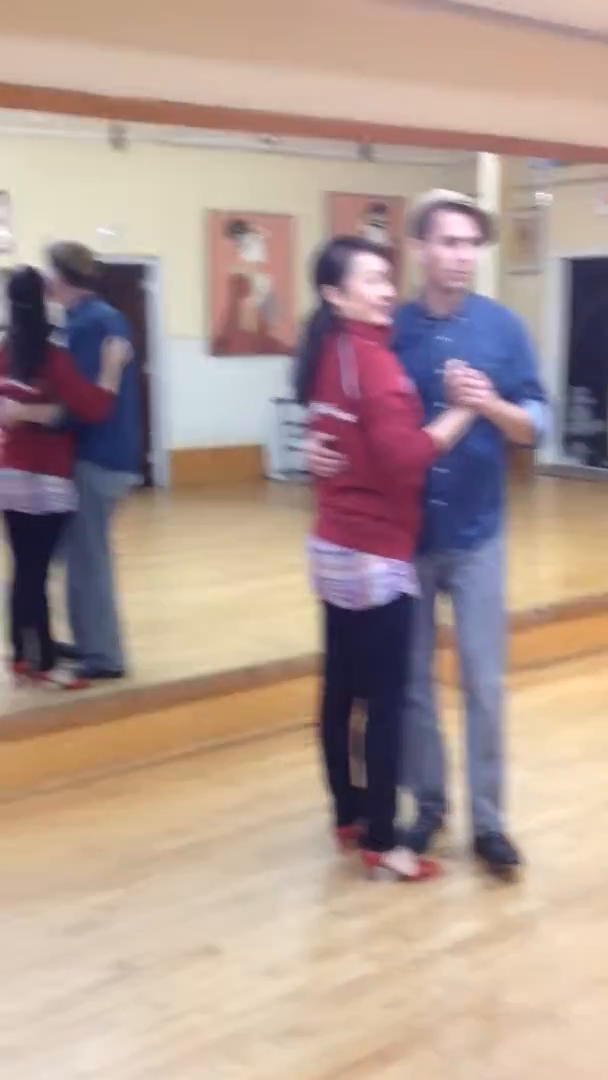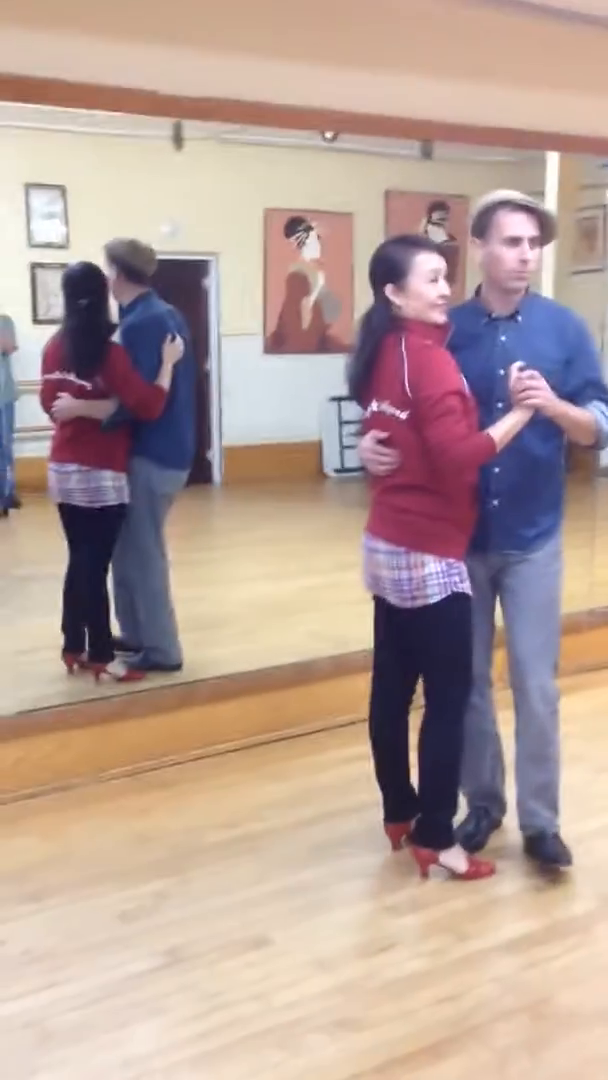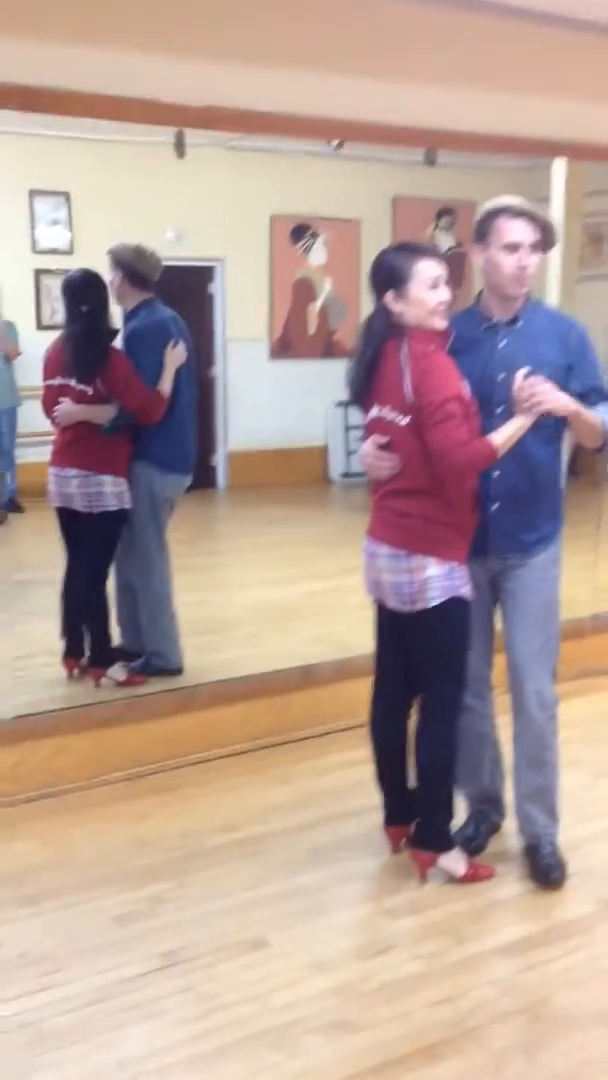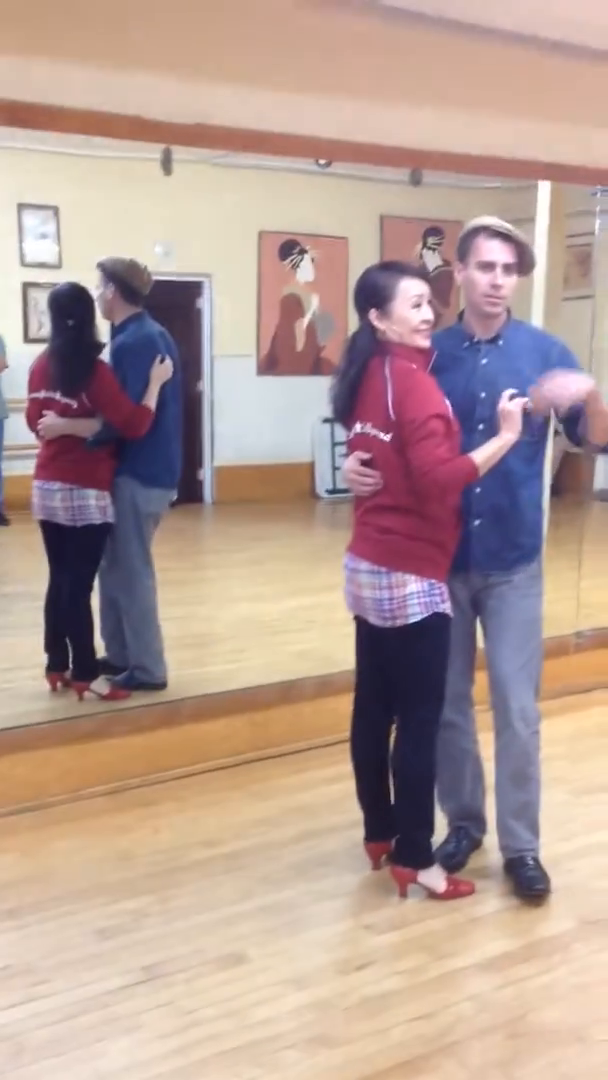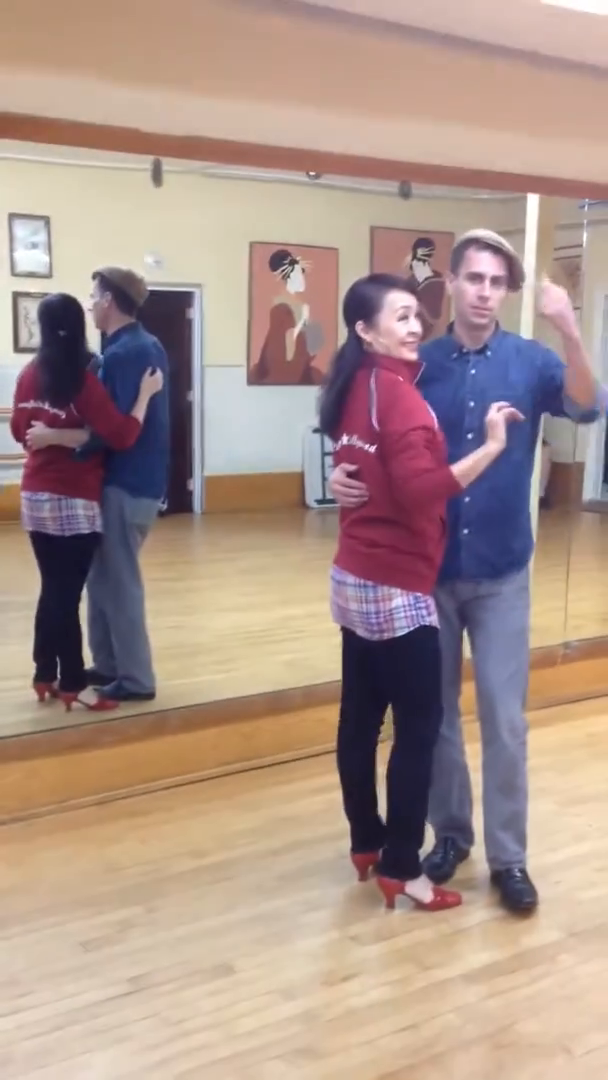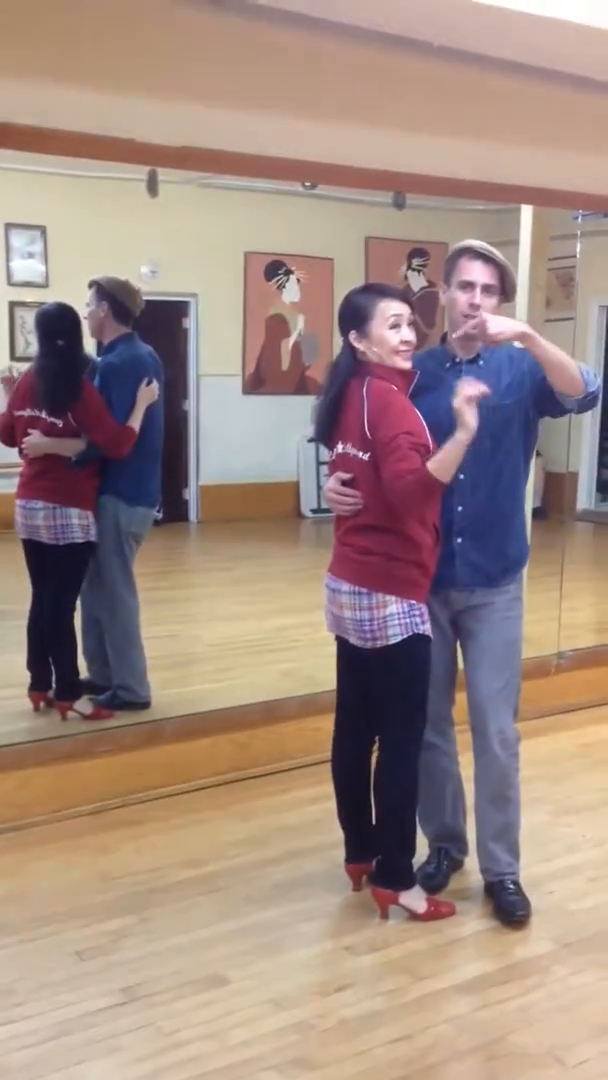
dt=0.2s
person 1, frame 1
left shoulder: (501, 327)
right shoulder: (386, 330)
left elbow: (535, 425)
left wrist: (490, 405)
right wrist: (321, 446)
left hip: (475, 536)
left knee: (483, 681)
right knee: (410, 679)
left ankle: (489, 820)
right ankle: (428, 803)
person 1, frame 2
right shoulder: (446, 330)
right wrist: (375, 442)
left hip: (533, 537)
left knee: (535, 684)
right knee: (465, 680)
left ankle: (540, 821)
right ankle: (482, 802)
person 1, frame 3
right shoulder: (443, 337)
right wrist: (375, 449)
left hip: (532, 543)
left knee: (534, 690)
right knee: (465, 685)
left ankle: (540, 829)
right ankle: (482, 806)
person 1, frame 4
left shoulder: (544, 351)
right shoulder: (427, 354)
right wrist: (359, 465)
left hip: (514, 562)
right hip: (440, 560)
left knee: (517, 708)
right knee: (446, 703)
left ankle: (521, 845)
right ankle: (464, 822)
person 1, frame 5
left shoulder: (531, 360)
right shoulder: (417, 365)
left elbow: (585, 408)
left wrist: (569, 334)
right wrist: (345, 478)
left hip: (501, 571)
left knee: (504, 719)
right knee: (434, 713)
left ankle: (509, 856)
right ankle: (450, 832)
person 1, frame 6
left shoulder: (522, 369)
right shoulder: (411, 374)
left elbow: (582, 396)
left wrist: (527, 334)
right wrist: (340, 486)
left hip: (494, 581)
left knee: (496, 730)
right knee: (427, 723)
left ankle: (501, 867)
right ankle: (443, 843)
person 2, frame 1
left shoulder: (325, 354)
right shoulder: (371, 358)
right elbow: (403, 457)
right wrist: (461, 412)
left hip: (334, 546)
right hip: (374, 554)
left knee: (341, 687)
right knee: (386, 697)
left ankle: (349, 816)
right ankle: (381, 839)
person 2, frame 2
left shoulder: (382, 353)
right shoulder: (428, 357)
right elbow: (458, 456)
right wrist: (520, 412)
left hip: (387, 543)
right hip: (429, 553)
left knee: (392, 685)
right knee: (449, 696)
left ankle: (398, 813)
right ankle: (434, 837)
person 2, frame 3
left shoulder: (383, 358)
right shoulder: (429, 363)
right elbow: (458, 460)
right wrist: (522, 417)
left hip: (388, 548)
right hip: (429, 557)
left knee: (393, 689)
right knee: (443, 699)
left ankle: (398, 815)
right ankle: (433, 840)
person 2, frame 4
left shoulder: (366, 374)
right shoulder: (411, 380)
right elbow: (438, 477)
right wrist: (506, 436)
left hip: (368, 564)
right hip: (409, 573)
left knee: (374, 705)
right knee: (421, 716)
left ankle: (379, 831)
right ankle: (413, 856)
person 2, frame 5
left shoulder: (354, 387)
right shoulder: (397, 392)
right elbow: (420, 489)
right wrist: (491, 447)
left hip: (355, 577)
right hip: (395, 585)
left knee: (361, 717)
right knee: (419, 726)
left ankle: (366, 843)
right ankle: (400, 867)
person 2, frame 6
left shoulder: (351, 395)
right shoulder: (388, 399)
right elbow: (408, 491)
right wrist: (463, 433)
left hip: (350, 584)
right hip: (389, 593)
left knee: (356, 725)
right knee: (404, 737)
left ankle: (360, 852)
right ankle: (394, 878)
person 3, frame 1
left shoulder: (85, 326)
right shoulder: (107, 317)
left hip: (97, 456)
right hip: (112, 450)
left knee: (88, 556)
right knee: (85, 551)
left ankle: (105, 654)
right ankle: (89, 640)
person 3, frame 2
left shoulder: (140, 323)
right shoulder: (163, 314)
left wrist: (79, 408)
right wrist: (87, 402)
left hip: (152, 453)
right hip: (167, 447)
left knee: (142, 552)
right knee: (132, 546)
left ankle: (161, 649)
right ankle: (137, 633)
person 3, frame 3
left shoulder: (144, 328)
right shoulder: (165, 319)
left wrist: (81, 413)
right wrist: (89, 407)
left hip: (154, 457)
right hip: (167, 451)
left knee: (144, 556)
right knee: (134, 551)
left ankle: (162, 654)
right ankle: (136, 641)
person 3, frame 4
left shoulder: (132, 343)
right shoulder: (153, 334)
left wrist: (64, 426)
right wrist: (73, 421)
left hip: (139, 472)
right hip: (151, 467)
left knee: (130, 571)
right knee: (117, 565)
left ankle: (147, 668)
right ankle: (120, 655)
person 3, frame 5
left shoulder: (124, 353)
right shoulder: (143, 345)
left wrist: (54, 436)
left hip: (127, 482)
right hip: (136, 477)
left knee: (118, 581)
right knee: (105, 577)
left ankle: (135, 679)
right ankle: (108, 665)
person 3, frame 6
left shoulder: (120, 363)
right shoulder: (137, 356)
left wrist: (49, 446)
left hip: (121, 492)
right hip: (126, 487)
left knee: (113, 591)
right knee: (98, 587)
left ankle: (130, 688)
right ankle: (103, 675)
person 4, frame 1
right shoulder: (51, 357)
right elbow: (93, 409)
right wrist: (112, 368)
right hip: (45, 479)
right knee: (36, 571)
right ankle: (43, 662)
person 4, frame 2
left shoulder: (54, 347)
right shoulder: (108, 353)
right elbow: (149, 406)
right wrist: (169, 362)
left hip: (62, 470)
right hip: (101, 475)
left knee: (79, 561)
right knee: (96, 565)
left ankle: (74, 646)
right ankle: (99, 654)
person 4, frame 3
left shoulder: (56, 352)
right shoulder: (109, 358)
right elbow: (149, 411)
right wrist: (170, 367)
left hip: (62, 475)
right hip: (102, 480)
left knee: (77, 566)
right knee: (95, 572)
left ankle: (73, 651)
right ankle: (100, 659)
person 4, frame 4
left shoulder: (41, 365)
right shoulder: (94, 371)
right elbow: (134, 425)
right wrist: (156, 383)
left hip: (46, 487)
right hip: (86, 493)
left knee: (60, 580)
right knee: (79, 585)
left ankle: (56, 665)
right ankle: (84, 673)
person 4, frame 5
left shoulder: (30, 374)
right shoulder: (83, 381)
right elbow: (122, 436)
right wrist: (146, 394)
left hip: (35, 497)
right hip: (74, 502)
left knee: (51, 590)
right knee: (68, 594)
left ankle: (45, 675)
right ankle: (72, 683)
person 4, frame 6
right shoulder: (80, 390)
right elbow: (118, 445)
right wrist: (142, 404)
right hip: (69, 511)
left knee: (42, 599)
right knee: (62, 604)
left ankle: (40, 685)
right ankle: (67, 693)
